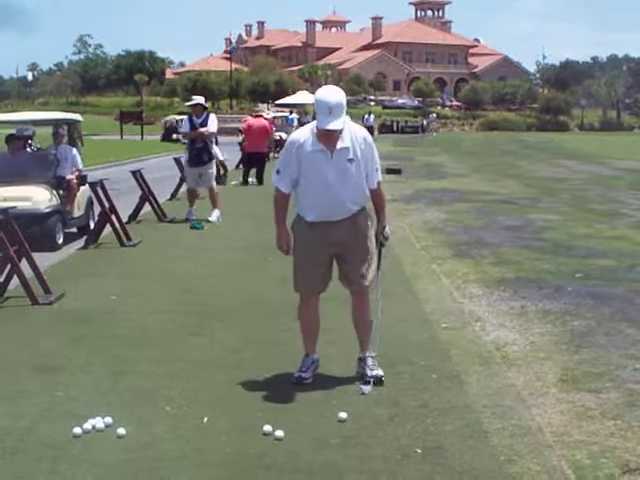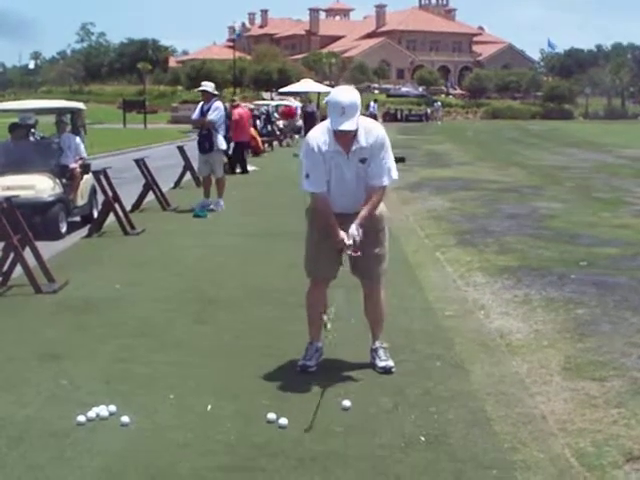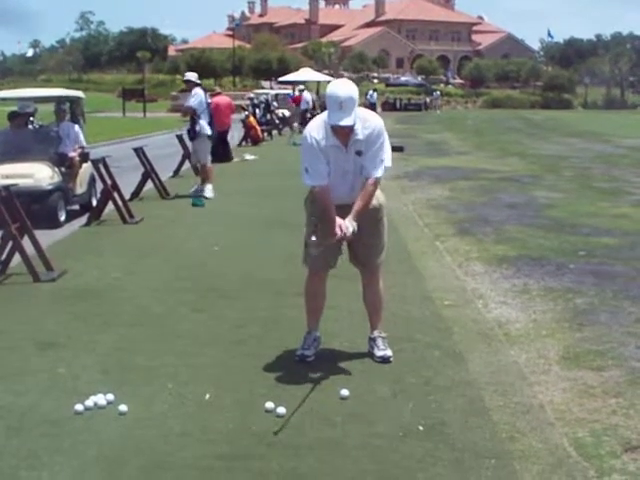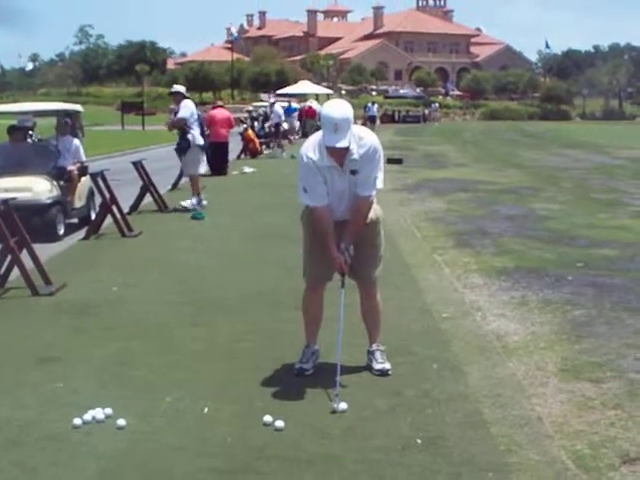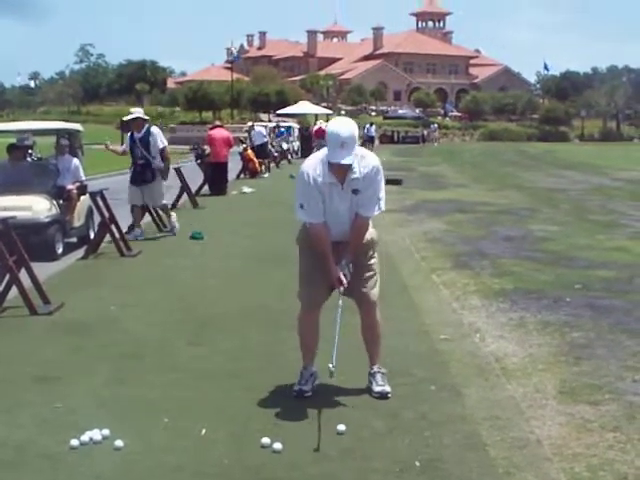
dt=1s
person 1, frame 1
left shoulder: (361, 138)
right shoulder: (297, 142)
left elbow: (374, 185)
right elbow: (282, 189)
left wrist: (382, 222)
right wrist: (281, 229)
left hip: (354, 224)
right hip: (311, 228)
left knee: (360, 291)
right knee: (308, 295)
left ankle: (366, 355)
right ankle: (310, 357)
person 1, frame 2
left shoulder: (376, 135)
right shoulder: (315, 141)
left elbow: (378, 188)
right elbow: (318, 194)
left wrist: (358, 224)
right wrist: (336, 231)
left hip: (367, 216)
right hip: (326, 217)
left knee: (372, 282)
right knee: (319, 281)
left ankle: (377, 345)
right ankle: (314, 345)
person 1, frame 3
left shoulder: (374, 126)
right shoulder: (313, 134)
left elbow: (372, 179)
right elbow: (320, 186)
left wrist: (353, 218)
right wrist: (335, 221)
left hip: (365, 204)
right hip: (325, 205)
left knee: (371, 271)
right knee: (316, 270)
left ankle: (376, 335)
right ankle: (312, 334)
person 1, frame 4
left shoulder: (369, 144)
right shoulder: (310, 153)
left elbow: (364, 199)
right elbow: (320, 207)
left wrist: (348, 242)
right wrist: (333, 250)
left hip: (362, 218)
right hip: (322, 219)
left knee: (368, 284)
right knee: (314, 284)
left ankle: (375, 348)
right ankle: (310, 348)
person 1, frame 5
left shoulder: (370, 165)
right shoulder: (309, 171)
left elbow: (363, 218)
right elbow: (316, 225)
left wrist: (347, 261)
right wrist: (331, 267)
left hip: (358, 240)
right hip: (317, 241)
left knee: (369, 304)
right knee: (310, 305)
left ankle: (375, 370)
right ankle: (308, 370)
person 2, frame 1
left shoulder: (211, 117)
right shoulder: (187, 119)
left elbow: (209, 134)
right elbow: (184, 135)
left wrist: (193, 133)
right wrist: (201, 131)
left hip: (207, 156)
right hip: (192, 156)
left knee: (211, 185)
right knee: (191, 186)
left ankle: (216, 212)
right ankle: (191, 210)
person 2, frame 2
left shoulder: (217, 105)
right shoulder: (201, 105)
left elbow: (209, 124)
right elbow: (194, 122)
left wrist: (200, 121)
right wrist: (204, 120)
left hip: (215, 144)
right hip: (203, 144)
left knee: (218, 174)
right knee: (204, 174)
left ankle: (219, 201)
right ankle: (206, 201)
person 2, frame 3
left shoulder: (197, 92)
right shoulder: (193, 93)
left elbow: (188, 110)
right elbow: (184, 112)
left wrist: (185, 110)
right wrist: (186, 110)
left hip: (203, 131)
right hip: (197, 131)
left knee: (204, 160)
right knee: (199, 160)
left ankle: (209, 187)
right ankle: (202, 186)
person 2, frame 4
left shoulder: (187, 103)
right shoulder: (178, 108)
left elbow: (180, 121)
right elbow: (171, 127)
left wrist: (172, 123)
right wrist: (173, 124)
left hip: (193, 142)
right hip: (185, 143)
left knee: (192, 171)
right knee: (191, 171)
left ankle: (194, 199)
right ankle: (199, 198)
person 2, frame 5
left shoulder: (153, 131)
right shoulder: (131, 135)
left elbow: (164, 150)
right elbow: (124, 151)
left wrist: (166, 169)
right wrist: (111, 148)
left hip: (152, 172)
right hip: (137, 172)
left knee: (157, 201)
right knee: (136, 202)
left ankle: (170, 217)
right ankle: (137, 229)
